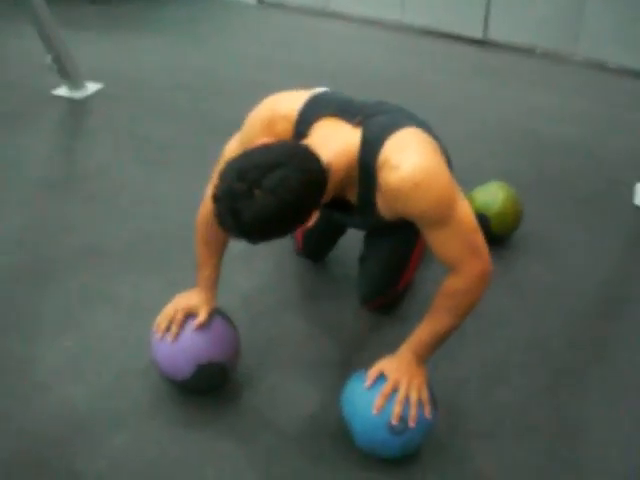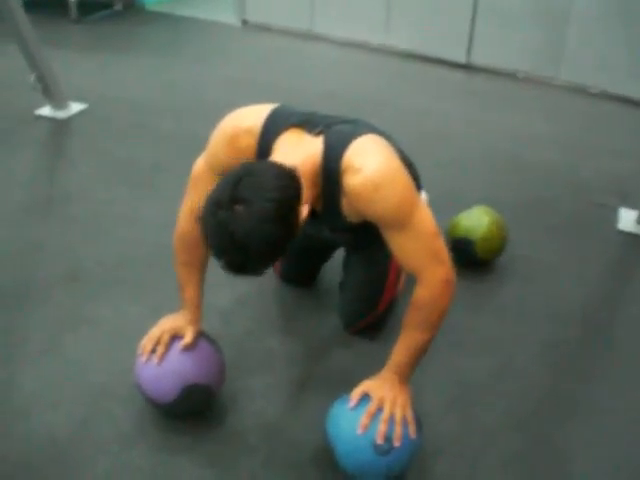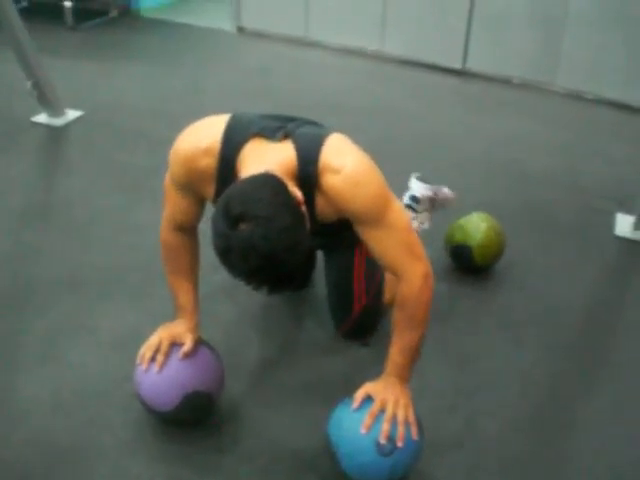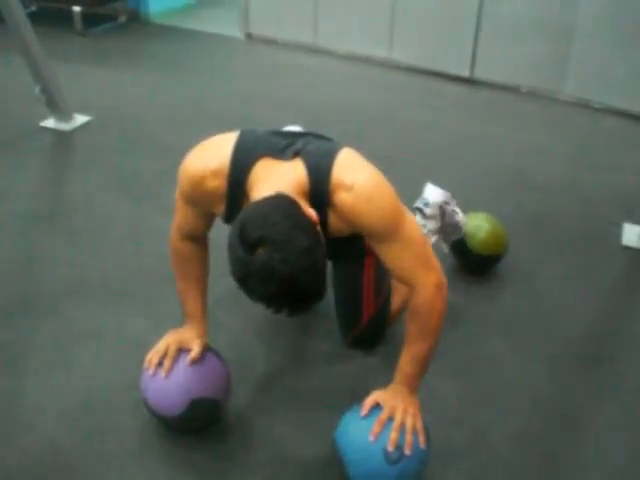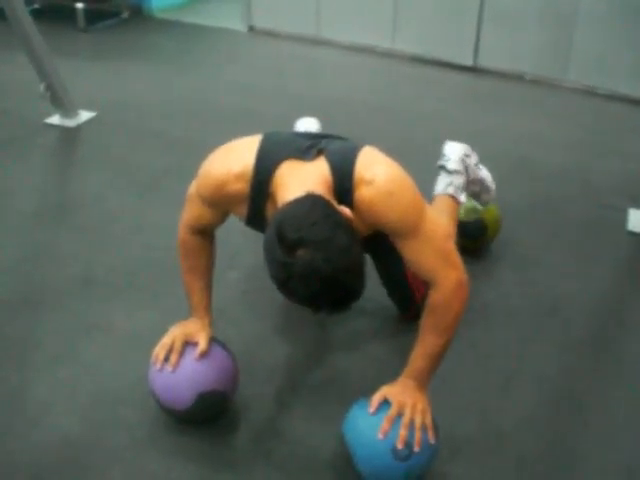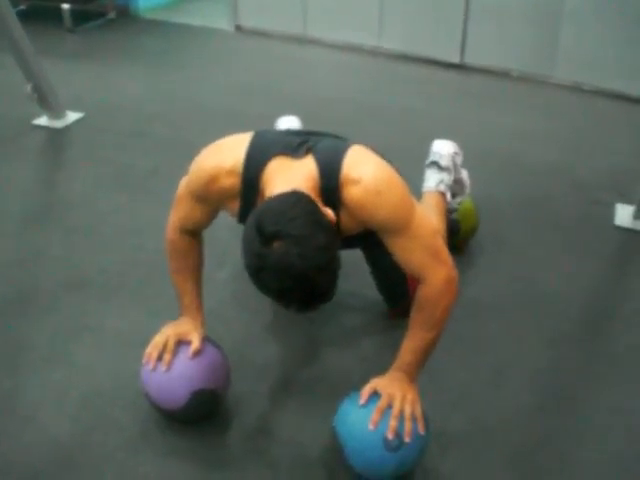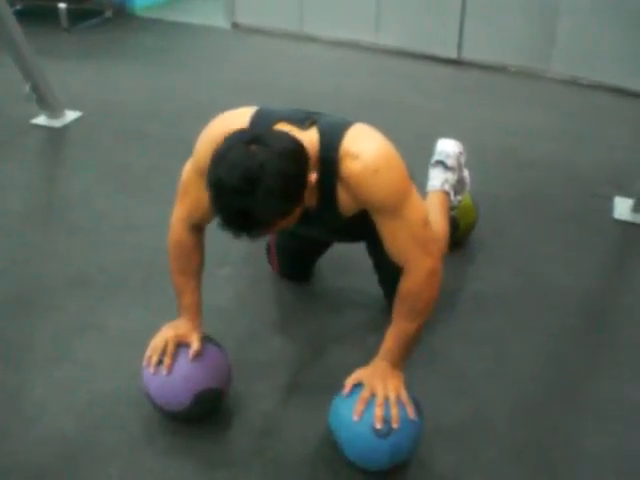
dt=0.7s
person 1, frame 1
left shoulder: (408, 175)
right shoulder: (275, 119)
left elbow: (474, 267)
right elbow: (218, 194)
left wrist: (412, 356)
right wrist: (204, 289)
left hip: (406, 199)
left knee: (376, 298)
right knee: (308, 249)
person 1, frame 2
left shoulder: (370, 178)
right shoulder: (237, 136)
left elbow: (438, 277)
right elbow: (193, 216)
left wrist: (395, 377)
right wrist: (189, 311)
left hip: (377, 216)
right hip: (317, 199)
left knee: (359, 319)
right knee: (292, 276)
left ankle: (412, 211)
person 1, frame 3
left shoulder: (345, 177)
right shoulder: (194, 153)
left elbow: (416, 274)
right elbow: (177, 229)
left wrist: (394, 379)
right wrist: (186, 317)
left hip: (342, 220)
right hip: (296, 205)
left knee: (356, 325)
right knee: (290, 283)
left ankle: (414, 208)
person 1, frame 4
left shoulder: (357, 193)
right shoulder: (204, 172)
left elbow: (430, 285)
right elbow: (187, 237)
left wrist: (403, 388)
right wrist: (194, 325)
left hip: (349, 226)
left knee: (363, 334)
person 1, frame 5
left shoulder: (380, 189)
right shoulder: (227, 175)
left elbow: (451, 281)
right elbow: (194, 229)
left wrist: (413, 382)
right wrist: (200, 317)
left hip: (371, 216)
left knee: (418, 304)
left ankle: (453, 174)
person 1, frame 6
left shoulder: (370, 188)
right shoulder: (218, 170)
left elbow: (440, 277)
right elbow: (182, 230)
left wrist: (402, 374)
right wrist: (191, 316)
left hip: (364, 208)
left knee: (406, 301)
left ankle: (439, 176)
person 1, frame 7
left shoulder: (368, 164)
right shoulder: (221, 140)
left elbow: (424, 267)
right elbow: (187, 225)
left wrist: (388, 364)
right wrist: (189, 317)
left hip: (372, 207)
right hip: (298, 204)
left knee: (403, 291)
right knee: (288, 270)
left ankle: (443, 175)
